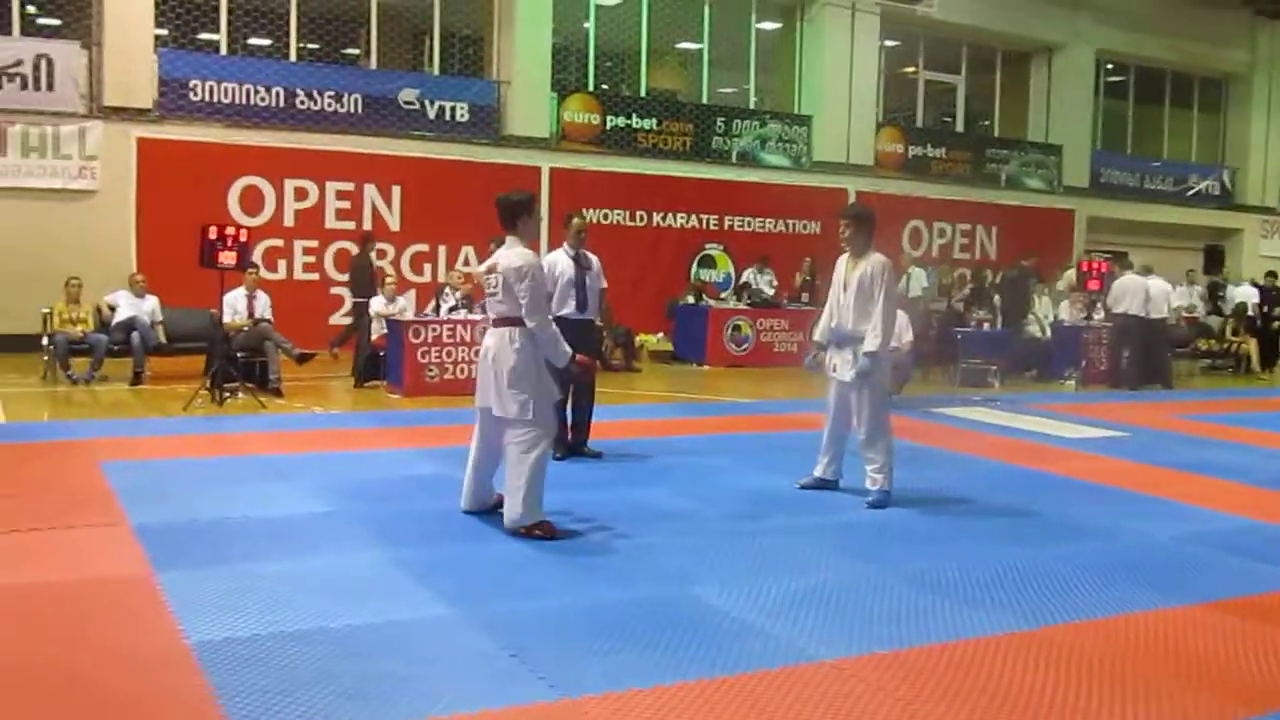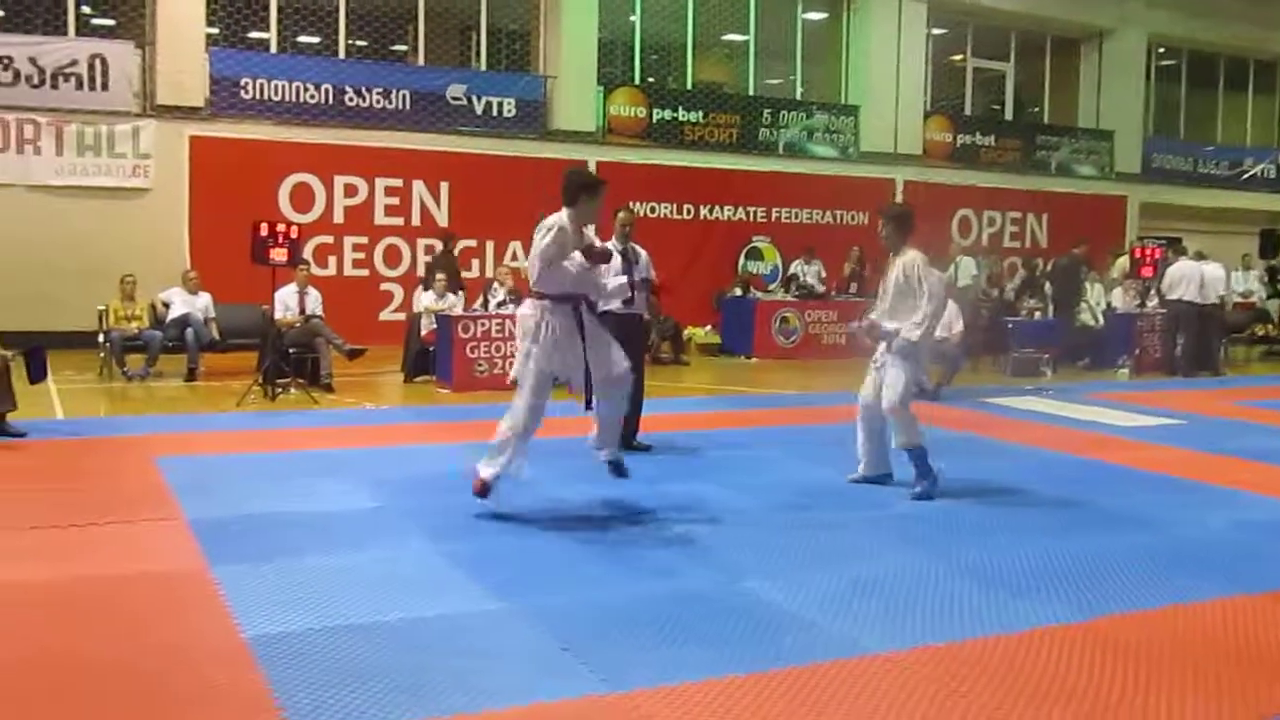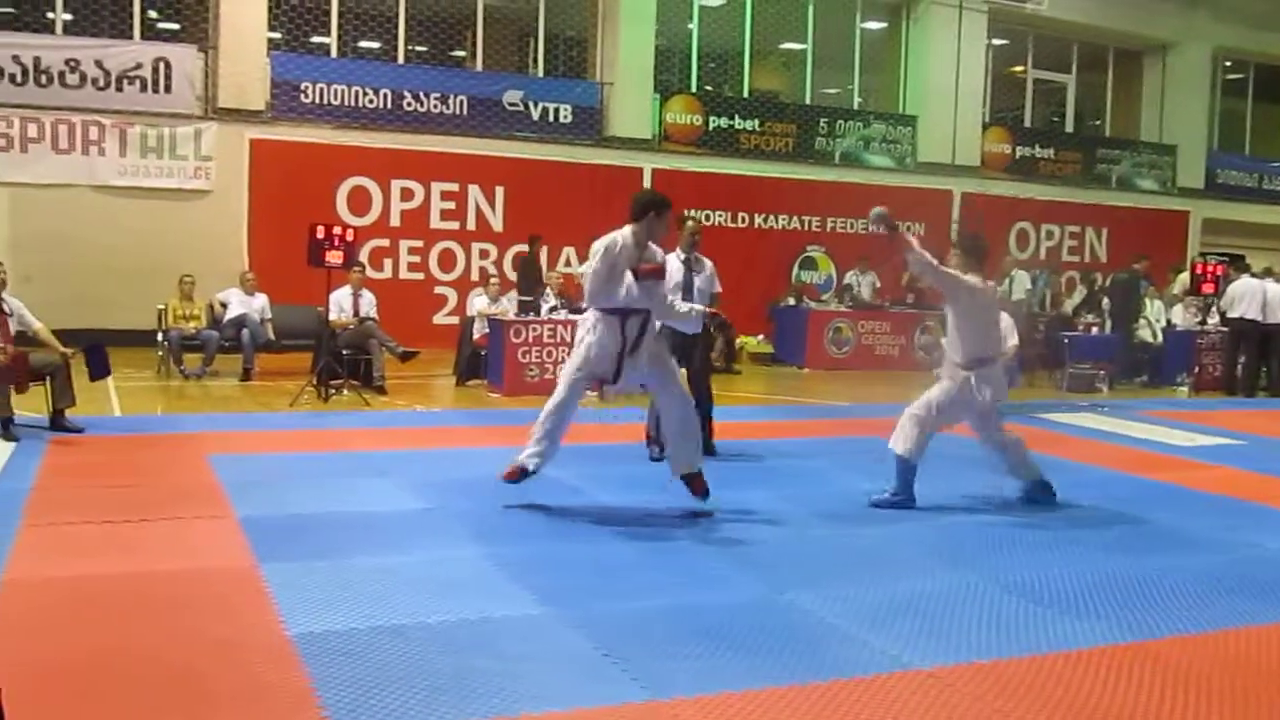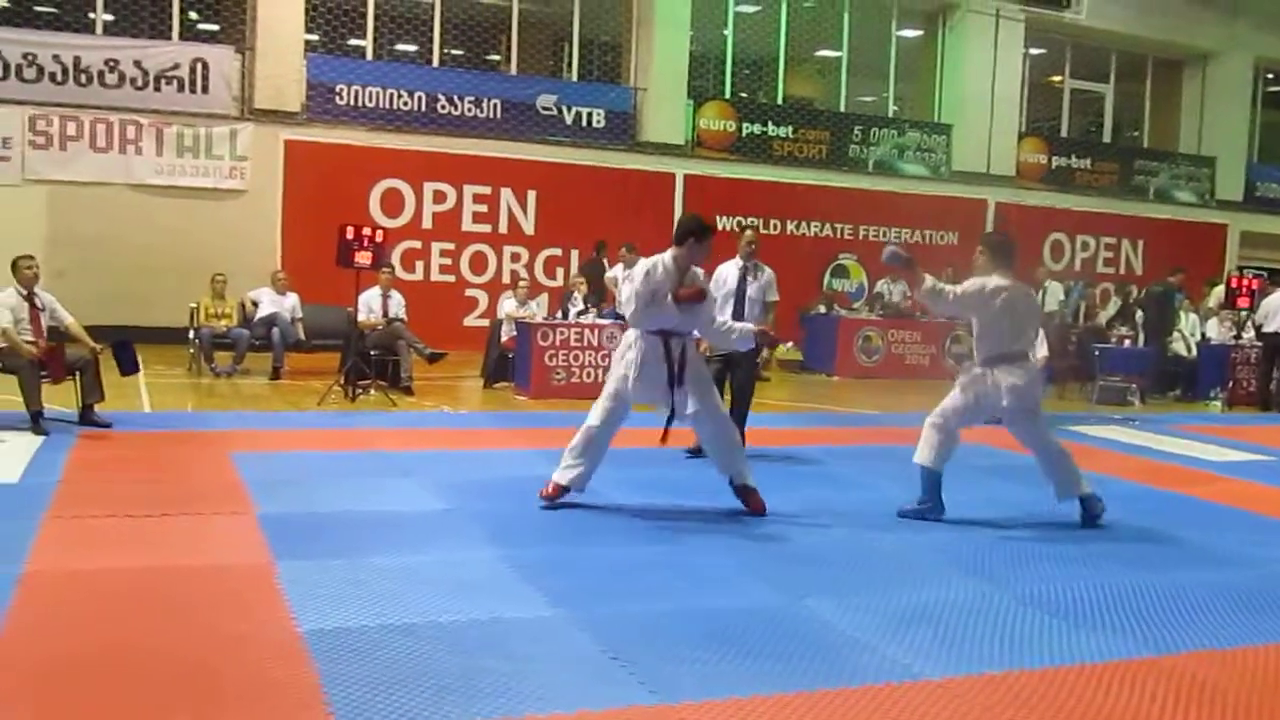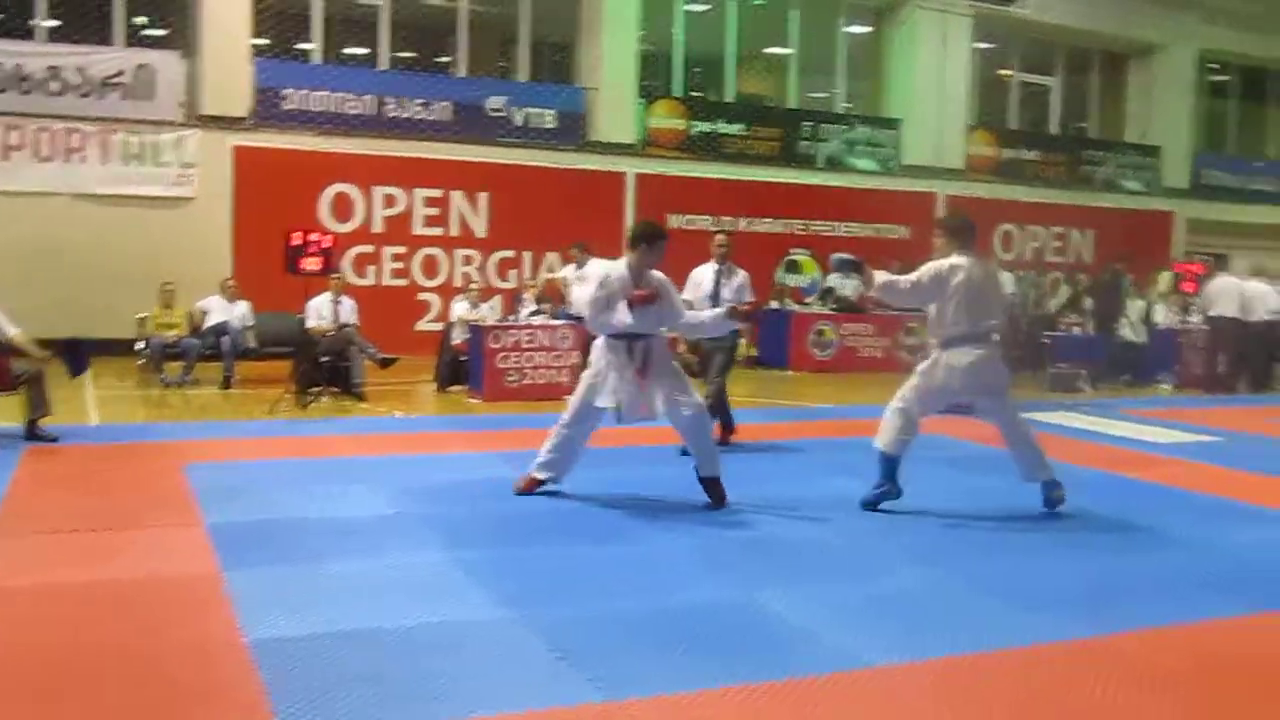
dt=0.4s
person 1, frame 1
left shoulder: (495, 258)
right shoulder: (526, 261)
right elbow: (535, 317)
right wrist: (568, 358)
left hip: (495, 343)
right hip: (518, 348)
left knee: (493, 426)
right knee: (534, 431)
left ankle: (478, 495)
right ankle: (521, 513)
person 1, frame 2
left shoulder: (584, 235)
right shoulder: (554, 228)
left elbow: (596, 286)
right elbow: (541, 272)
left wrist: (629, 286)
right wrist: (585, 262)
left hip: (579, 320)
right hip: (546, 320)
left knee: (615, 381)
right knee: (530, 401)
left ankle: (609, 450)
right ankle: (491, 469)
person 1, frame 3
left shoulder: (655, 256)
right shoulder: (610, 246)
left elbow: (661, 305)
right elbow: (593, 293)
left wrist: (699, 314)
right wrist: (635, 279)
left hip: (640, 334)
right hip: (602, 330)
left knee: (677, 397)
right knee: (566, 396)
left ankle: (688, 468)
right ankle: (529, 460)
person 1, frame 4
left shoulder: (698, 279)
right shoulder: (650, 269)
left elbow: (713, 327)
right elbow: (635, 315)
left wrist: (752, 334)
right wrist: (675, 302)
left hip: (680, 354)
right hip: (643, 350)
left knee: (714, 419)
right knee: (606, 415)
left ankle: (741, 483)
right ankle: (565, 478)
person 1, frame 5
left shoulder: (659, 282)
right shoulder: (606, 276)
left elbow: (682, 320)
right elbow: (595, 321)
left wrist: (725, 316)
right wrist: (629, 306)
left hip: (651, 356)
right hip: (613, 355)
left knee: (692, 411)
right knee: (578, 416)
left ankle: (709, 475)
right ankle: (543, 472)
person 2, frame 1
left shoulder: (880, 265)
right shoulder: (842, 262)
left elbow: (884, 313)
left wrist: (871, 354)
right wrist: (820, 343)
left hip: (864, 354)
right hip: (841, 352)
left knee: (871, 421)
right knee: (835, 416)
left ankle: (880, 485)
right ankle: (826, 472)
person 2, frame 2
left shoulder: (914, 261)
right shoulder: (895, 260)
left elbow: (938, 296)
left wrist: (914, 335)
right wrist: (874, 323)
left hip: (906, 347)
right hip: (889, 345)
left knee: (895, 405)
right knee: (869, 404)
left ankle: (924, 472)
right ankle: (874, 468)
person 2, frame 3
left shoulder: (964, 286)
right shoulder: (988, 291)
left elbow: (930, 269)
left wrist: (898, 235)
left hip: (968, 379)
right hip: (989, 377)
left knee: (915, 420)
right knee: (994, 436)
left ankle: (903, 490)
right ankle: (1038, 485)
person 2, frame 4
left shoulder: (982, 288)
right shoulder: (1026, 292)
left elbow: (945, 298)
right elbow: (1032, 332)
left wrist: (914, 272)
left hip: (990, 378)
right hip: (1023, 376)
left knee: (939, 424)
right knee: (1044, 442)
left ankle: (930, 499)
right ankle: (1086, 501)
person 2, frame 5
left shoulder: (940, 270)
right shoulder: (987, 272)
left elbow: (903, 290)
right elbow: (997, 313)
left wrist: (870, 276)
left hip: (952, 358)
right hip: (986, 357)
left knee: (902, 409)
right knee: (1010, 422)
left ankle: (888, 481)
right ankle: (1048, 484)
person 3, frame 1
left shoulder: (593, 261)
right shoulder: (553, 260)
left elbow: (602, 299)
left hip: (588, 328)
right hip: (562, 327)
left knee: (585, 388)
right knee: (559, 388)
left ankle: (579, 442)
right ankle: (559, 443)
person 3, frame 2
left shoulder: (642, 255)
left elbow: (650, 291)
left hip: (636, 321)
right hip: (610, 320)
left knee: (635, 382)
left ankle: (629, 435)
person 3, frame 3
left shoulder: (707, 266)
right shoulder: (666, 263)
left elbow: (714, 302)
left hip: (699, 333)
right hip: (672, 331)
left knee: (702, 389)
left ankle: (705, 439)
right ankle: (655, 442)
person 3, frame 4
left shoulder: (767, 275)
right shoulder: (723, 270)
left elbow: (770, 311)
right elbow: (709, 305)
left knee: (742, 394)
right knee: (713, 389)
person 3, frame 5
left shoulder: (741, 276)
right shoulder: (699, 274)
right elbow: (687, 307)
left hip: (726, 337)
right hip: (704, 337)
left knee: (715, 385)
right knee: (715, 385)
right ankle: (726, 428)
